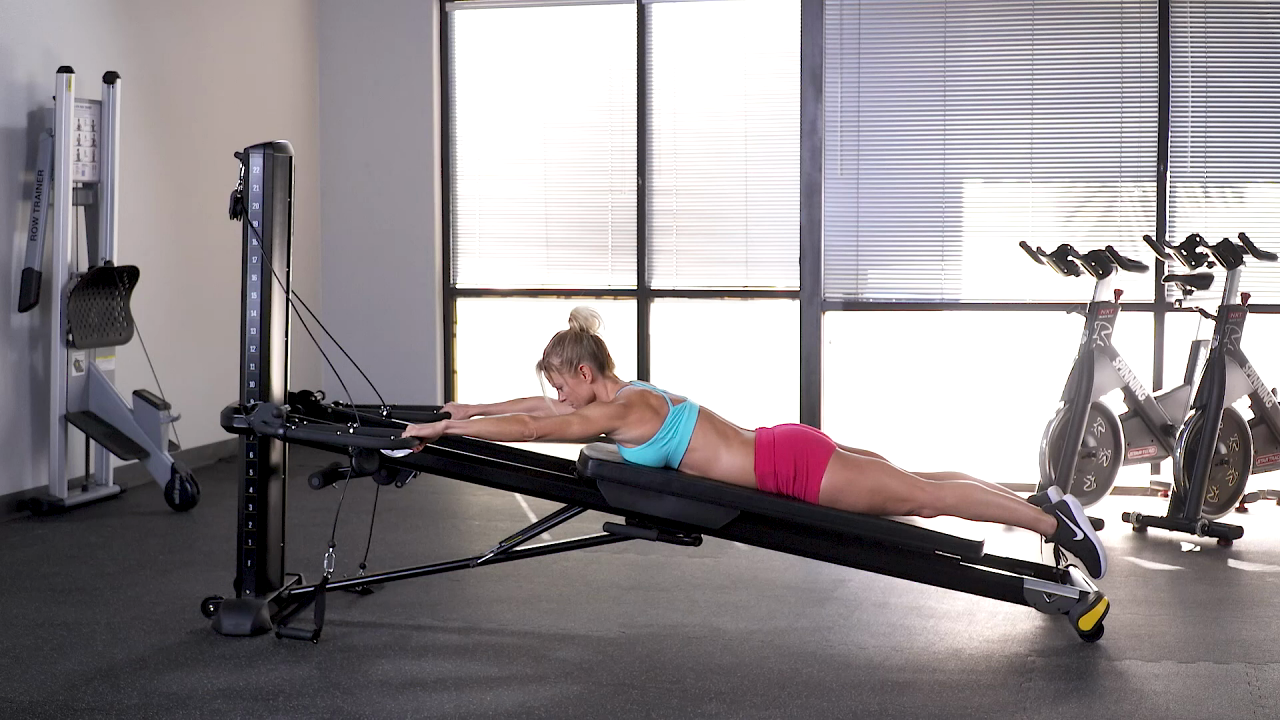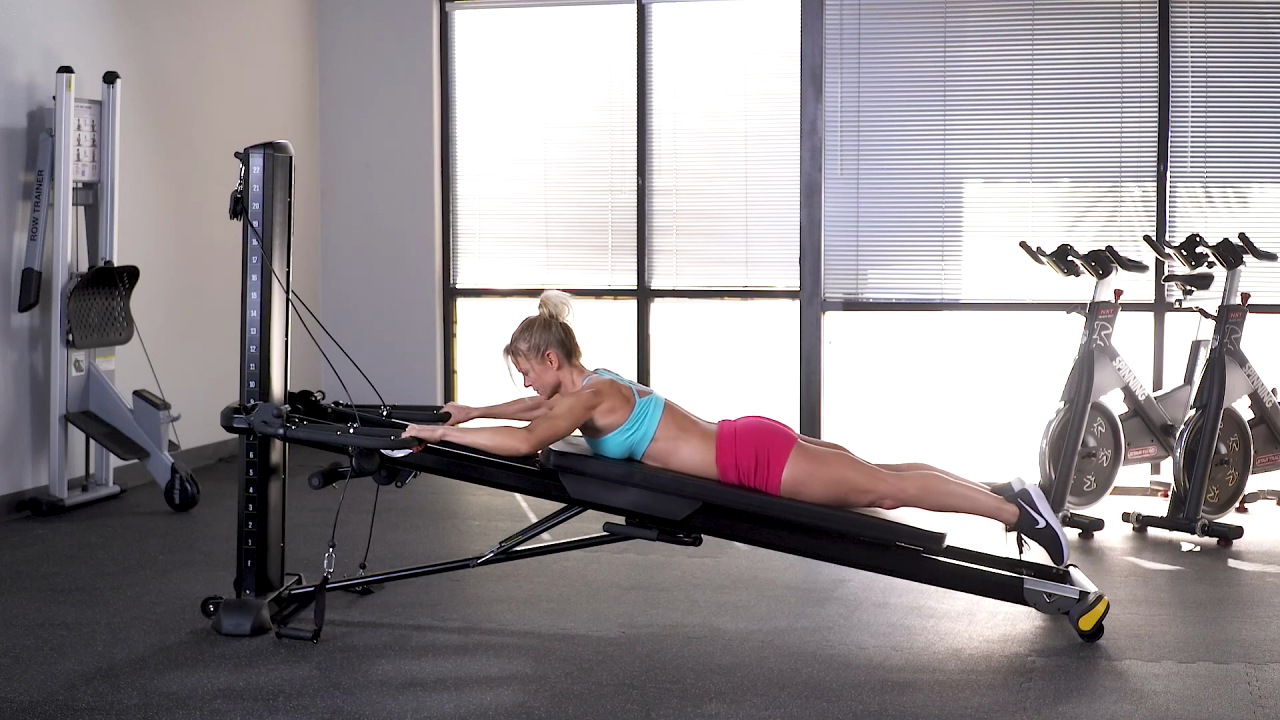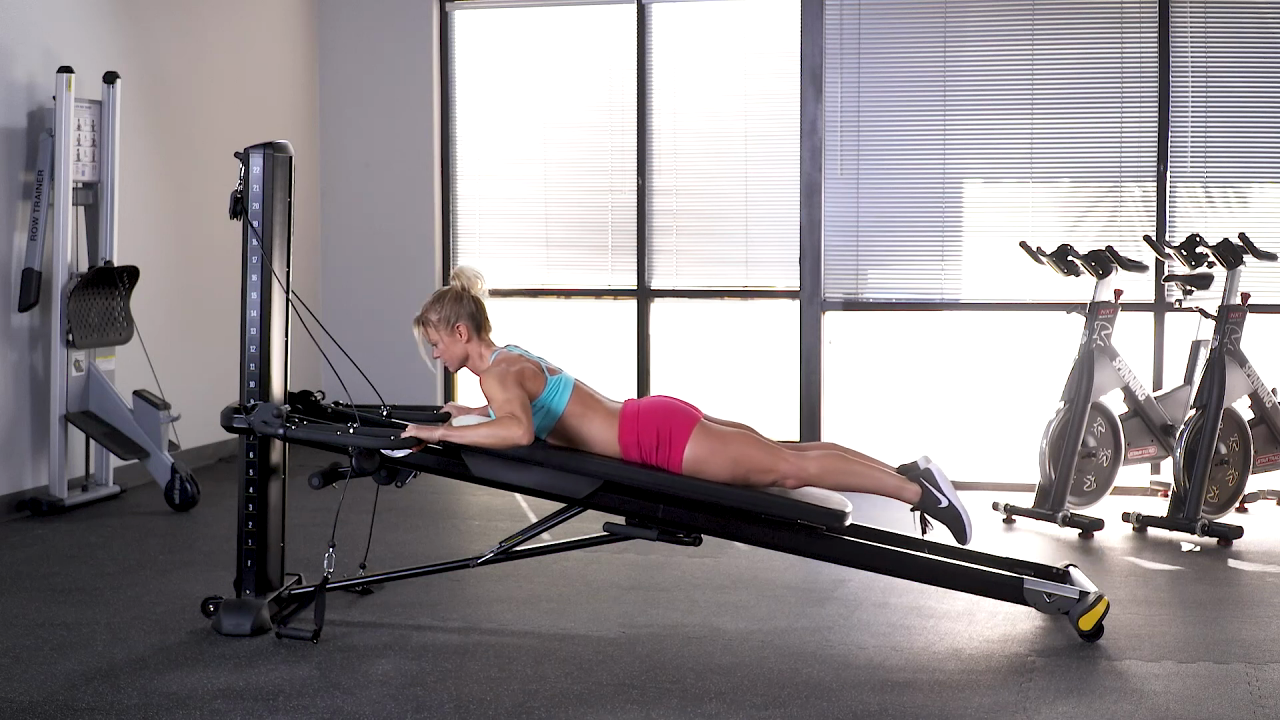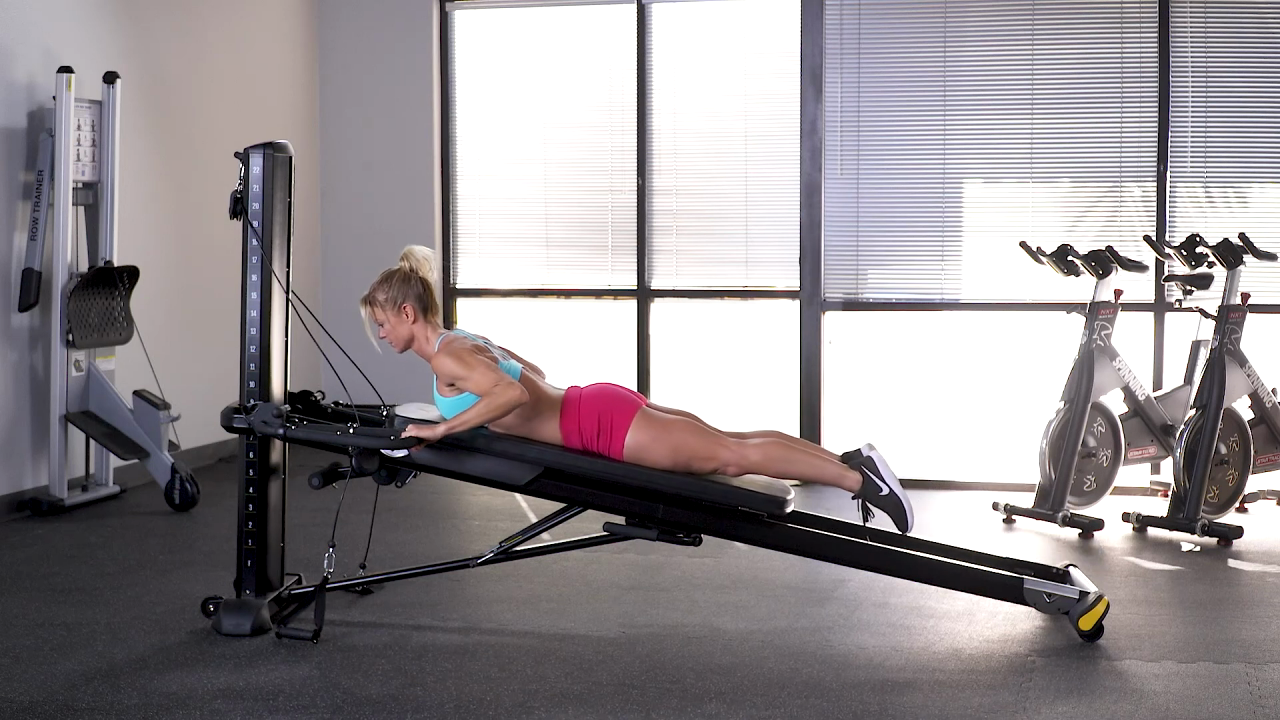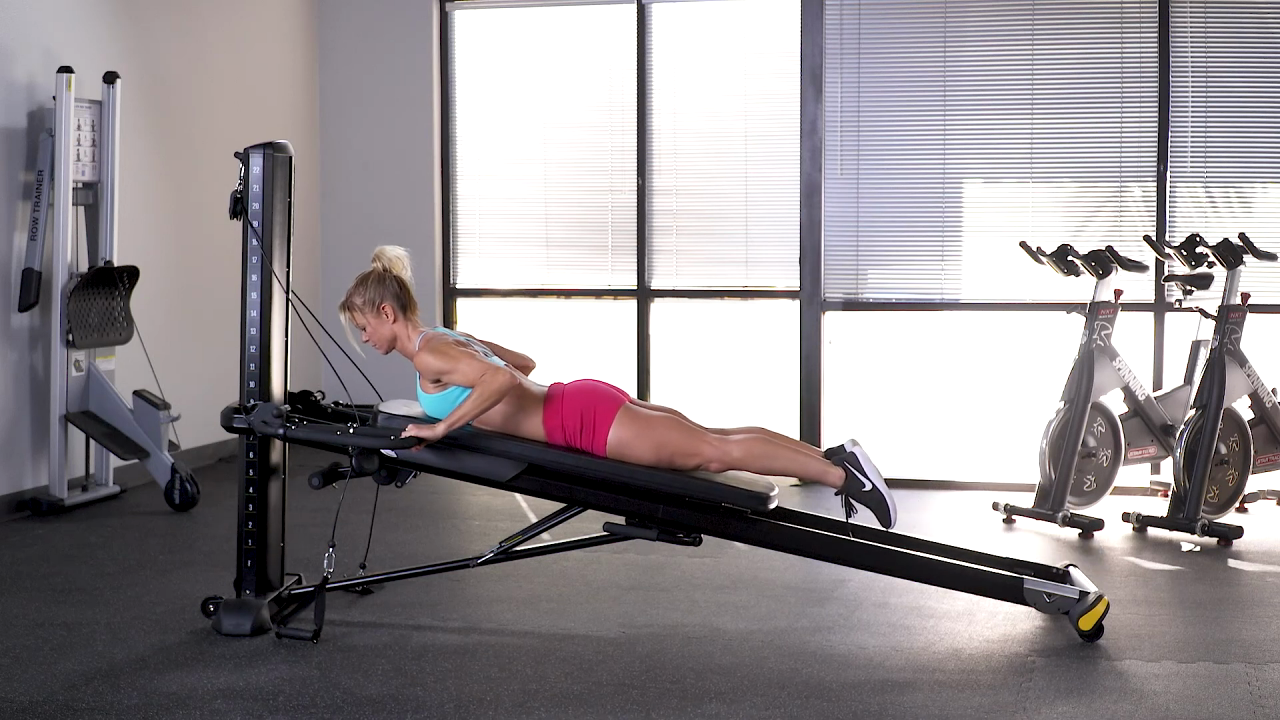
dt=0.7s
person 1, frame 1
left shoulder: (621, 410)
right shoulder: (621, 393)
left elbow: (531, 429)
right elbow: (547, 405)
left wrist: (443, 429)
right wrist: (472, 407)
left hip: (790, 465)
right hip: (786, 453)
left knee: (923, 498)
right knee: (917, 487)
left ankle: (1051, 521)
right ankle: (1041, 503)
person 1, frame 2
left shoulder: (592, 396)
right shoulder: (593, 384)
left elbow: (524, 440)
right elbow: (542, 408)
left wrist: (442, 433)
right wrist: (475, 410)
left hip: (755, 459)
right hip: (752, 444)
left knee: (883, 489)
right knee: (882, 478)
left ankle: (1012, 510)
right ankle: (1005, 495)
person 1, frame 3
left shoulder: (497, 372)
right shoulder: (511, 358)
left elbow: (521, 433)
left wrist: (443, 433)
right wrist: (480, 412)
left hip: (657, 436)
right hip: (658, 423)
left knee: (789, 469)
right knee: (785, 454)
left ankle: (917, 491)
right ankle: (910, 474)
person 1, frame 4
left shoulder: (446, 355)
right shoulder: (463, 340)
left elbow: (515, 394)
left wrist: (442, 427)
right wrist: (463, 402)
left hip: (598, 424)
right hip: (601, 407)
left knee: (731, 457)
right knee: (734, 440)
left ankle: (858, 479)
right ankle: (850, 461)
person 1, frame 5
left shoulder: (427, 353)
right shoulder: (446, 338)
left elbow: (501, 378)
left wrist: (442, 427)
right wrist: (456, 395)
left hip: (582, 421)
right hip: (583, 404)
left knee: (713, 454)
right knee: (714, 438)
left ankle: (841, 474)
right ankle: (833, 457)
